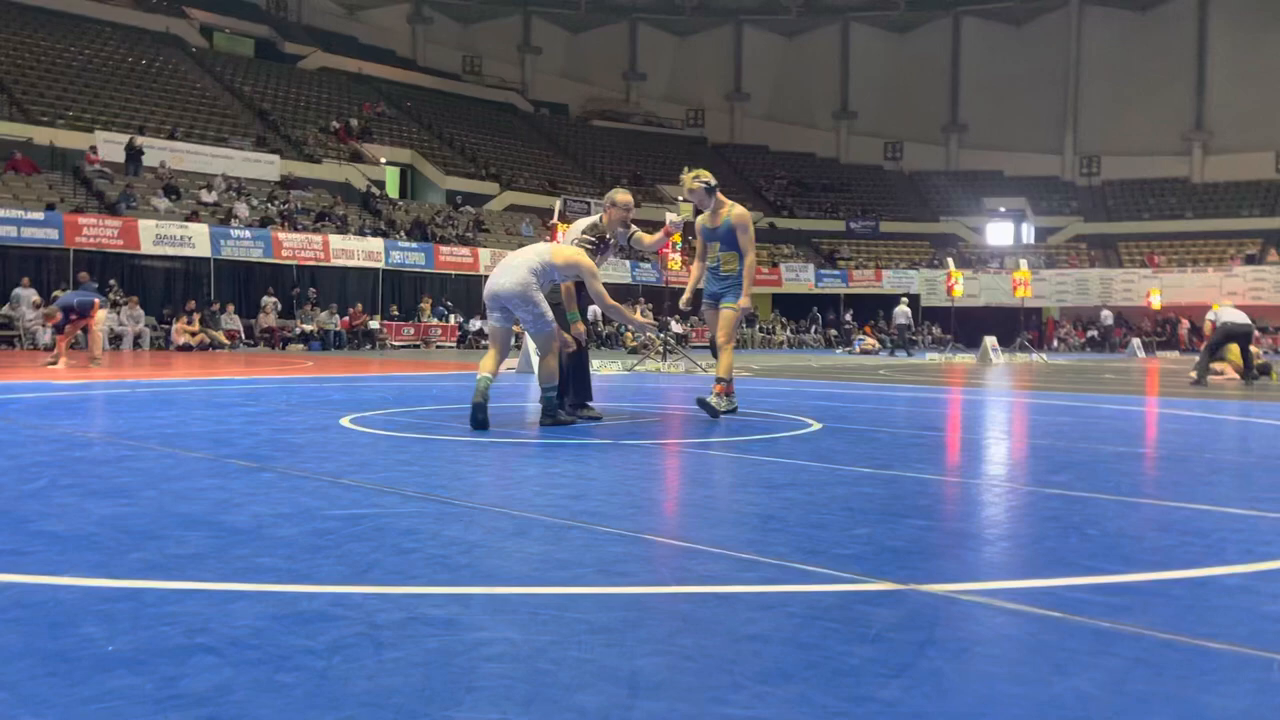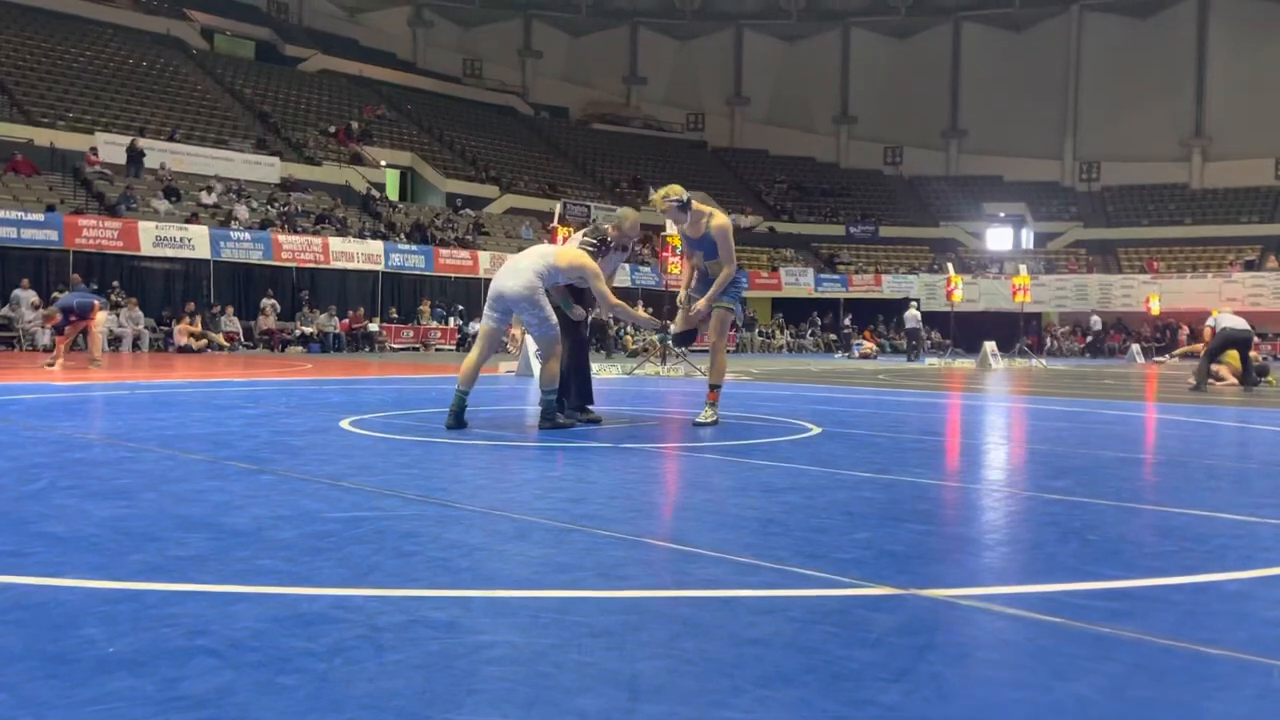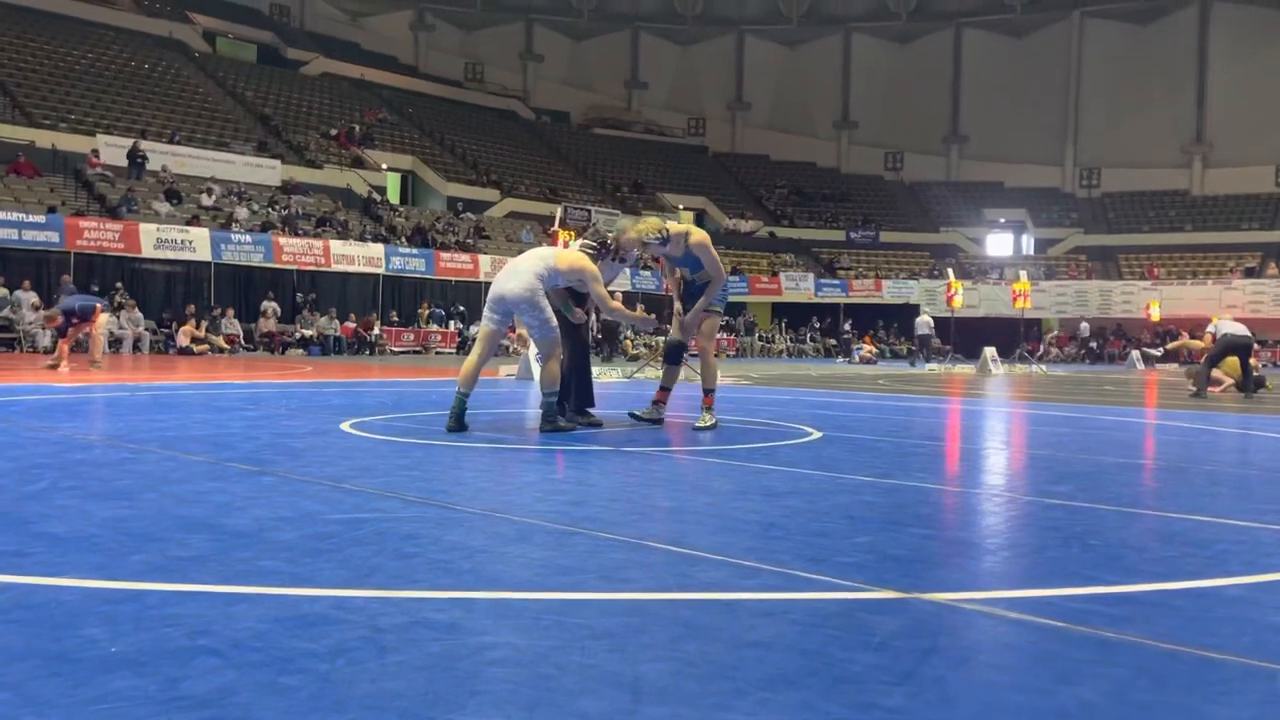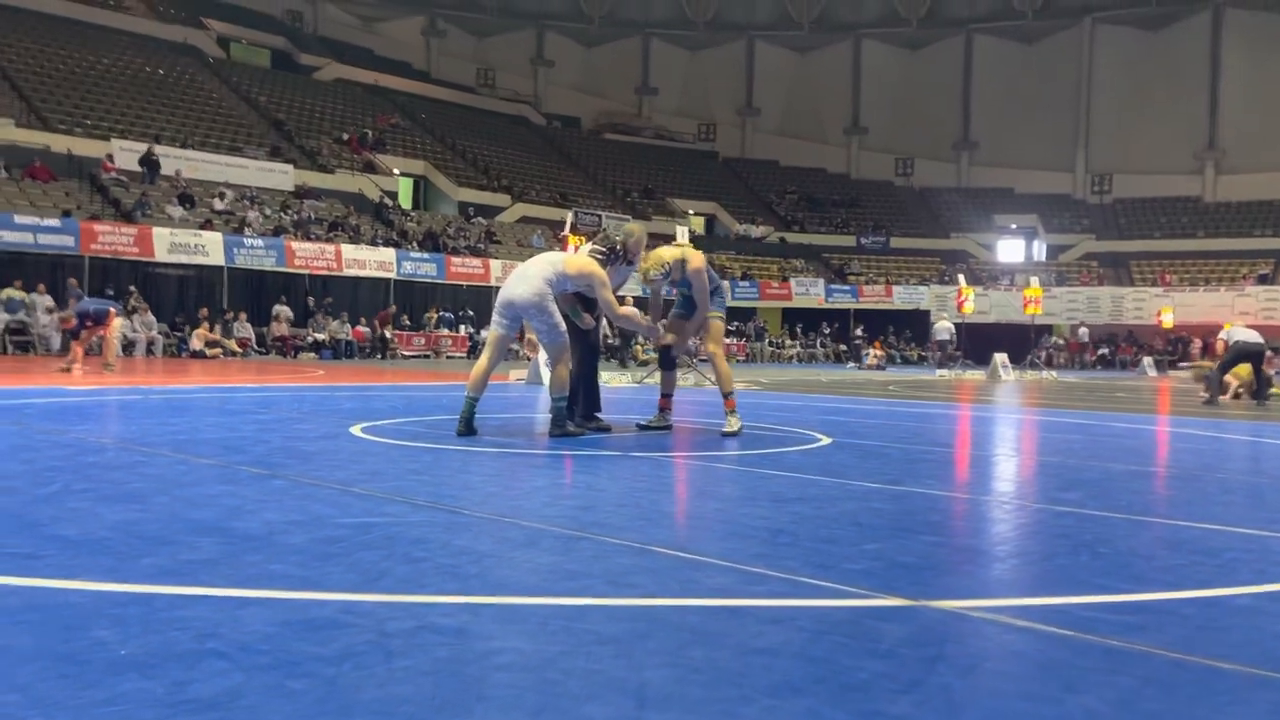
dt=0.4s
person 1, frame 1
left shoulder: (738, 214)
right shoulder: (701, 221)
left elbow: (750, 256)
left wrist: (746, 294)
right wrist: (689, 291)
left hip: (734, 285)
right hip: (711, 285)
left knee: (723, 341)
right knee: (717, 345)
left ankle: (717, 398)
right ankle: (730, 398)
person 1, frame 2
left shoulder: (718, 223)
right shoulder: (683, 225)
left elbow: (730, 267)
left wrist: (707, 300)
right wrist: (684, 288)
left hip: (726, 283)
right hip: (703, 281)
left knee: (716, 343)
right knee: (679, 336)
left ankle: (712, 407)
right ankle: (728, 319)
person 1, frame 3
left shoulder: (697, 240)
right shoulder: (658, 243)
left elbow: (719, 277)
left wrist: (696, 312)
right wrist: (677, 300)
left hip: (712, 289)
right hip: (689, 289)
left knee: (705, 348)
right knee: (673, 348)
left ankle: (708, 412)
right ankle: (658, 408)
person 1, frame 4
left shoulder: (693, 265)
right shoulder: (653, 264)
left elbow: (703, 307)
right elbow: (655, 297)
left wrist: (684, 338)
left hip: (710, 296)
right hip: (685, 297)
left knee: (713, 351)
right knee: (666, 349)
left ankle: (732, 415)
right ankle: (664, 414)
person 2, frame 1
left shoulder: (623, 230)
right shoulder: (582, 231)
left elbow: (650, 244)
right elbow: (566, 278)
left wrist: (667, 231)
right wrist: (574, 320)
left hip: (580, 283)
right hip: (558, 284)
left knee: (578, 341)
right knee: (576, 339)
left ankle: (558, 397)
right ankle: (576, 402)
person 2, frame 2
left shoulder: (624, 246)
right shoulder: (585, 240)
right wrist: (570, 307)
left hip: (581, 291)
right hip: (558, 288)
left knee: (578, 344)
right knee: (575, 343)
left ankle: (557, 400)
right ankle: (576, 404)
person 2, frame 3
left shoulder: (628, 256)
right shoulder: (586, 249)
left wrist: (589, 302)
right wrist: (570, 310)
left hip: (582, 295)
right hip: (560, 293)
left knee: (578, 348)
right knee: (576, 347)
left ankle: (558, 403)
right ankle: (576, 409)
person 2, frame 4
left shoulder: (636, 258)
right shoulder: (594, 252)
left wrist: (599, 308)
right wrist: (579, 315)
left hip: (592, 300)
right hip: (570, 297)
left knee: (590, 353)
right knee: (585, 352)
left ankle: (568, 407)
right ankle: (585, 413)
person 3, frame 1
left shoulder: (558, 250)
right shoulder: (582, 261)
right elbow: (607, 305)
right wrist: (634, 321)
left hip: (495, 281)
right hip: (519, 284)
left knee: (497, 350)
right knee: (550, 349)
left ankle: (480, 394)
right ankle: (549, 412)
person 3, frame 2
left shoulder: (560, 252)
right shoulder: (587, 263)
right elbow: (612, 305)
right wrist: (641, 318)
left hip: (500, 281)
right hip: (524, 287)
left knee: (481, 350)
right knee: (552, 352)
left ankle: (455, 413)
right ankle: (548, 415)
person 3, frame 3
left shoulder: (559, 254)
right shoulder: (587, 266)
right elbow: (610, 309)
right wrist: (638, 318)
left hip: (500, 284)
right hip: (524, 289)
left knee: (480, 352)
right knee: (552, 354)
left ankle: (456, 415)
right ankle: (549, 418)
person 3, frame 4
left shoulder: (569, 259)
right shoulder: (596, 271)
right elbow: (617, 315)
right wrist: (645, 327)
left hip: (509, 288)
right hip: (533, 294)
left knee: (489, 357)
right knee: (560, 359)
left ankle: (465, 420)
right ankle: (559, 422)
